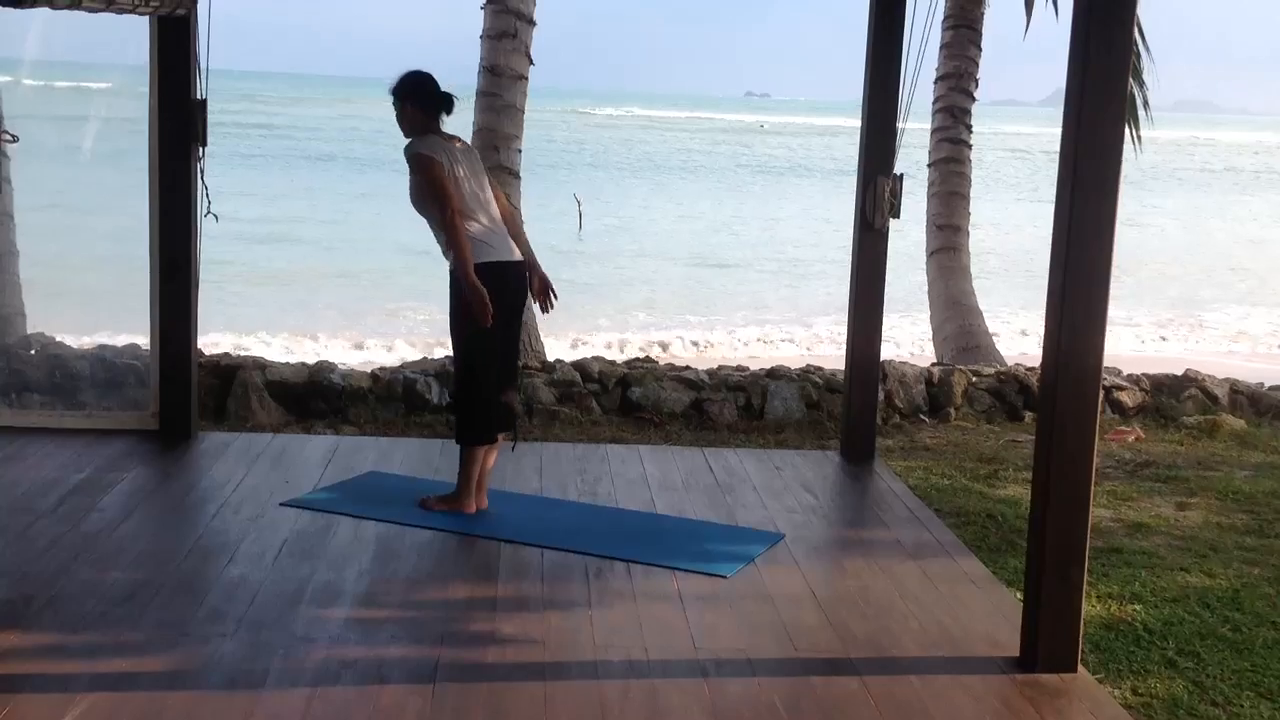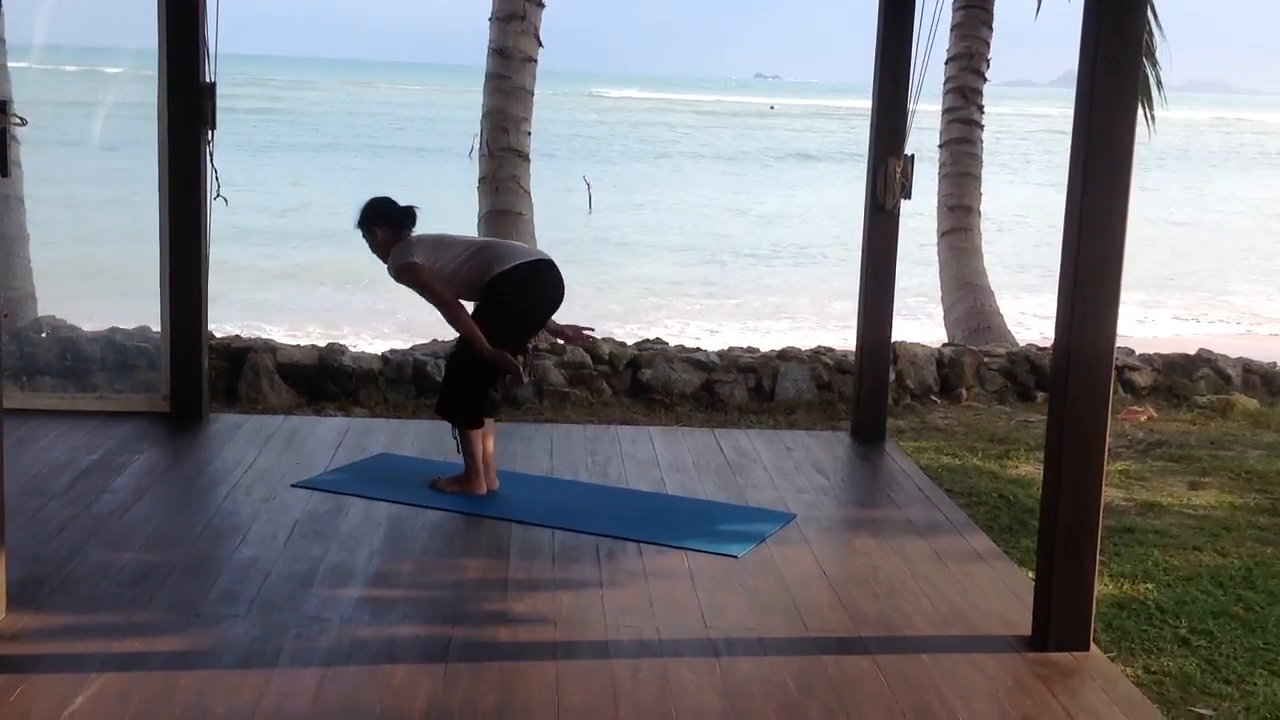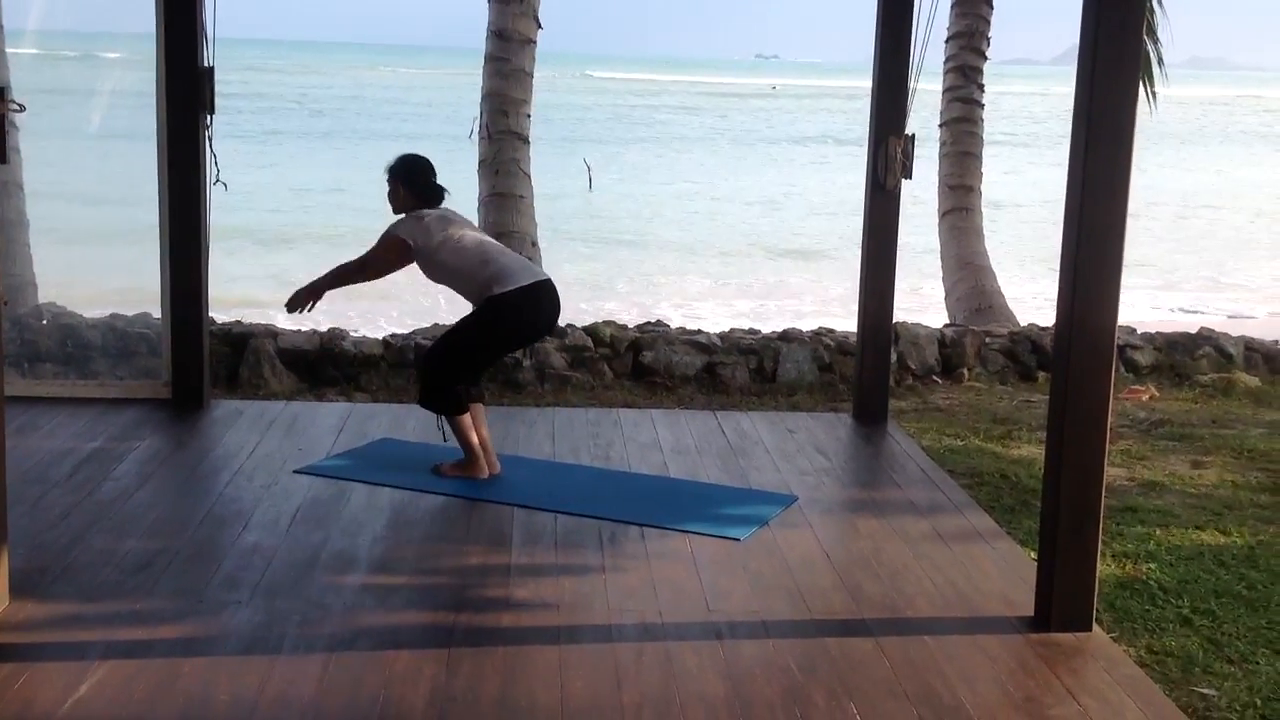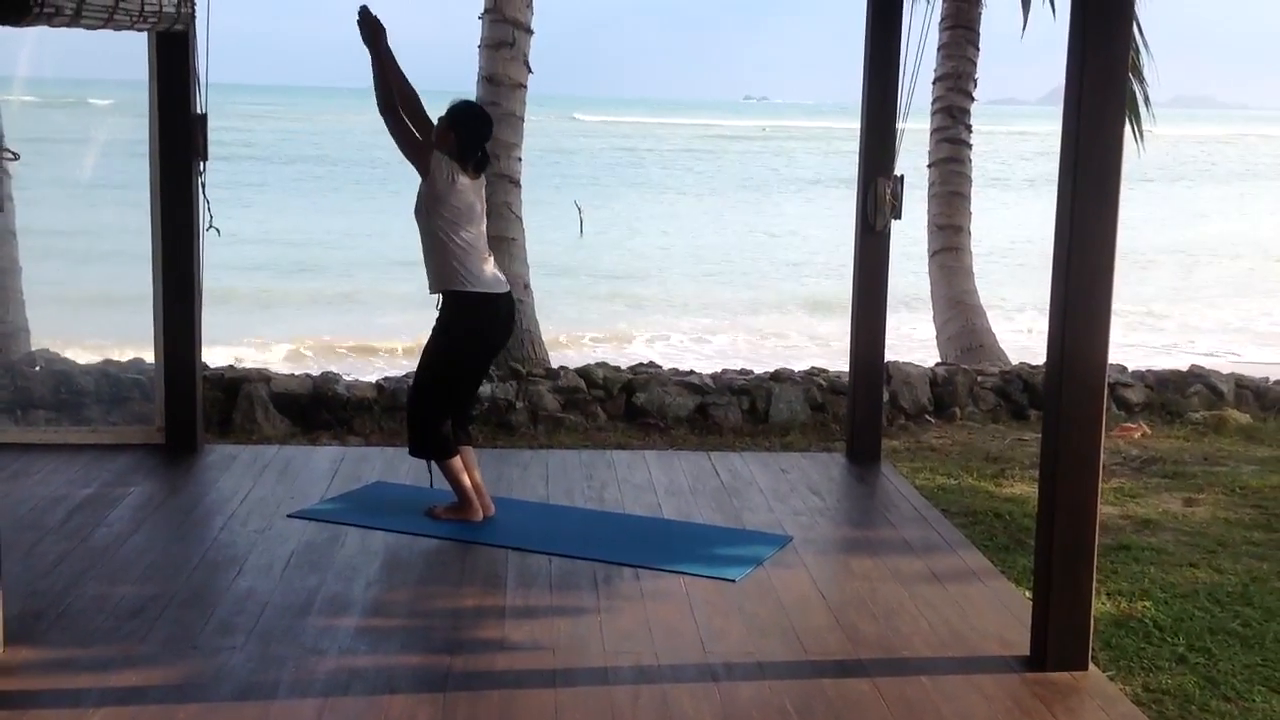
dt=1s
person 1, frame 1
left shoulder: (421, 150)
right shoulder: (461, 148)
left elbow: (451, 215)
right elbow: (506, 212)
left wrist: (470, 280)
right wrist: (534, 266)
left hip: (483, 274)
right hip: (512, 270)
left knee: (476, 383)
right knee: (498, 382)
left ankle: (464, 496)
right ankle: (478, 491)
person 1, frame 2
left shoulder: (400, 261)
right shoulder: (426, 245)
left elbow: (450, 307)
left wrist: (489, 352)
right wrist: (553, 328)
left hip: (518, 283)
right hip: (545, 275)
left knee: (465, 376)
right knee: (482, 374)
left ankle: (473, 478)
right ankle: (486, 472)
person 1, frame 3
left shoulder: (410, 227)
right shoulder: (441, 218)
left elbow: (360, 267)
right elbow: (380, 266)
left wrist: (313, 288)
right wrist: (324, 286)
left hip: (516, 305)
right hip: (542, 298)
left knee: (437, 367)
right knee: (458, 364)
left ankle: (475, 463)
right ankle: (486, 458)
person 1, frame 4
left shoulder: (440, 174)
right shoulder: (472, 174)
left elbow: (394, 115)
right elbow: (414, 114)
left wrist: (377, 50)
right wrist: (381, 51)
left hip: (468, 309)
right hip: (497, 306)
left knee: (427, 408)
right knee: (451, 405)
left ankle: (468, 504)
right ankle: (478, 497)
